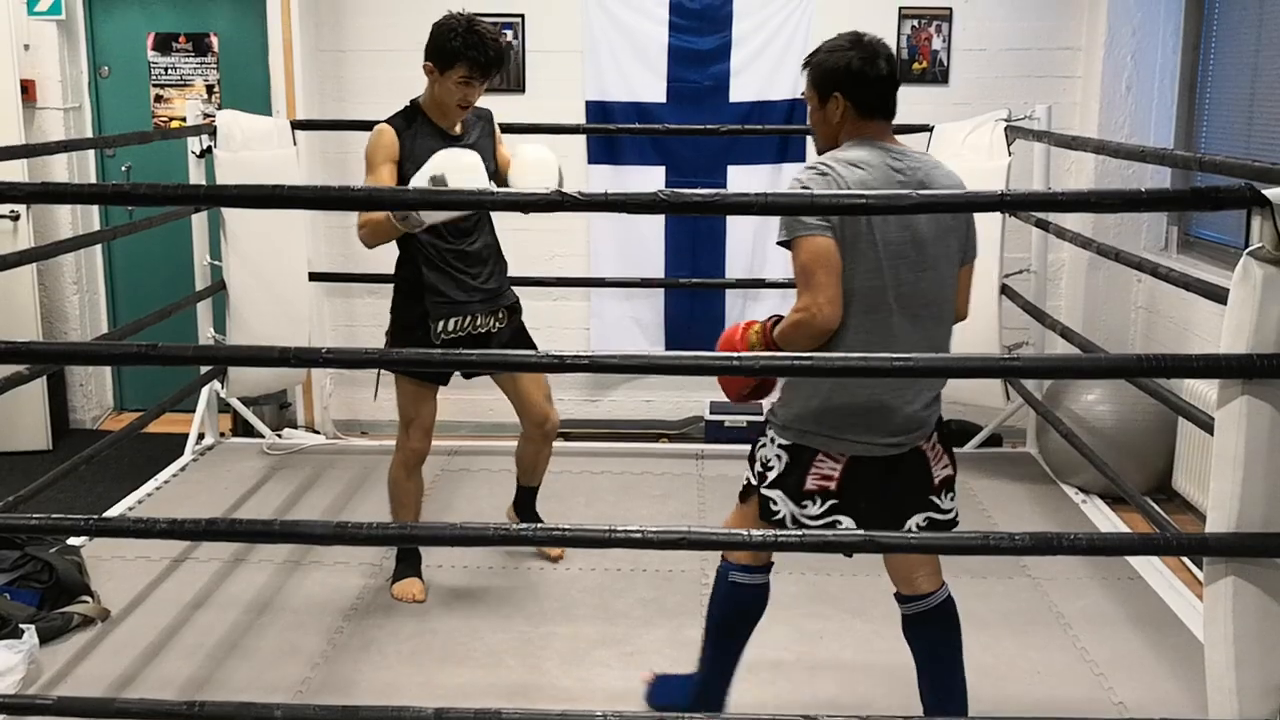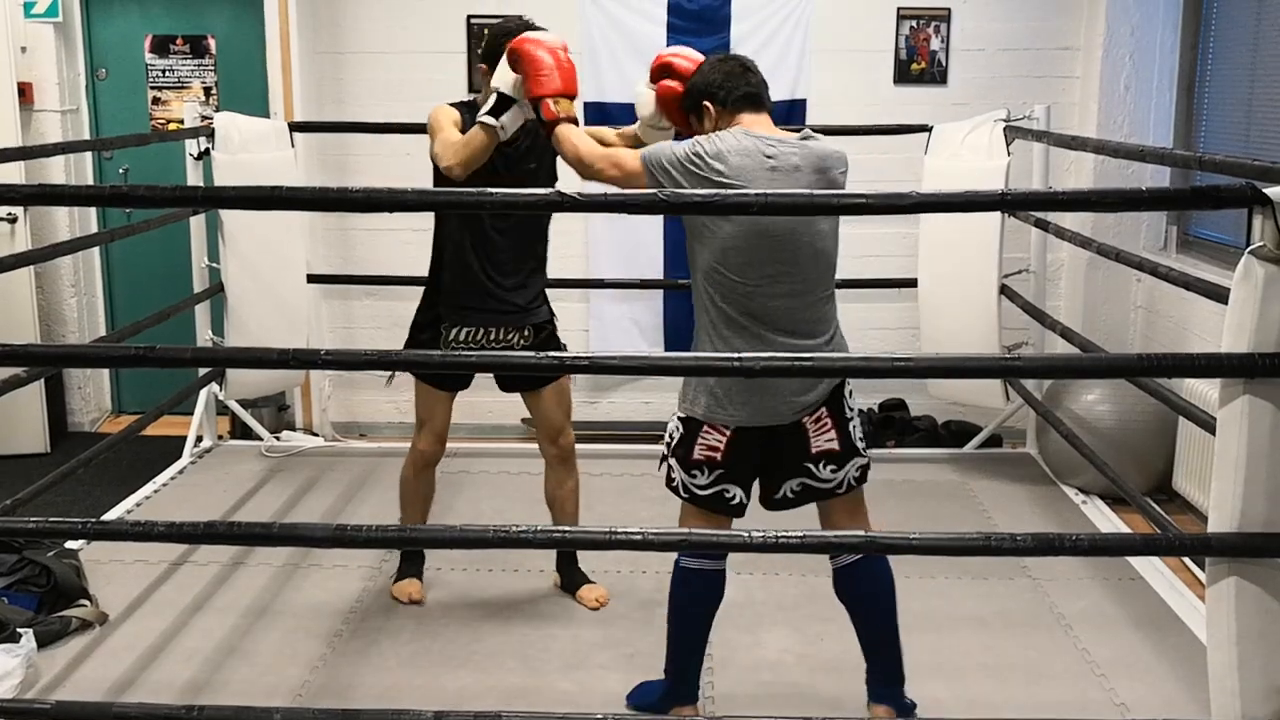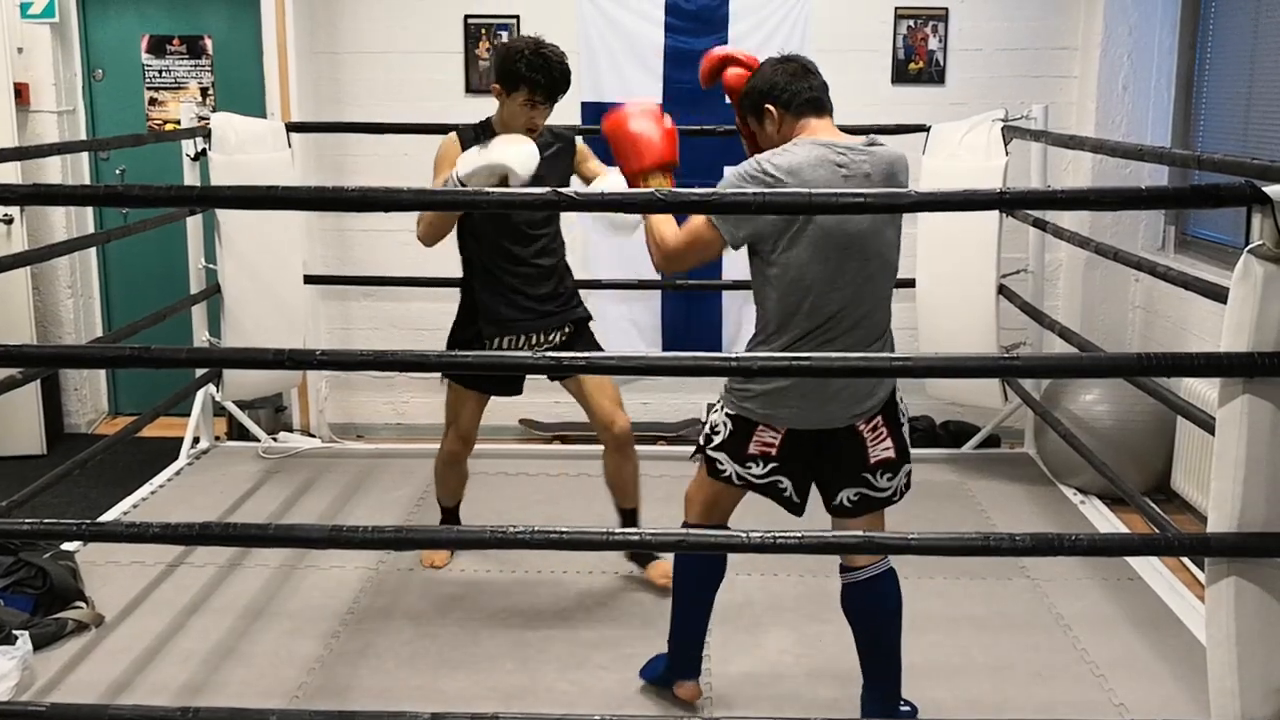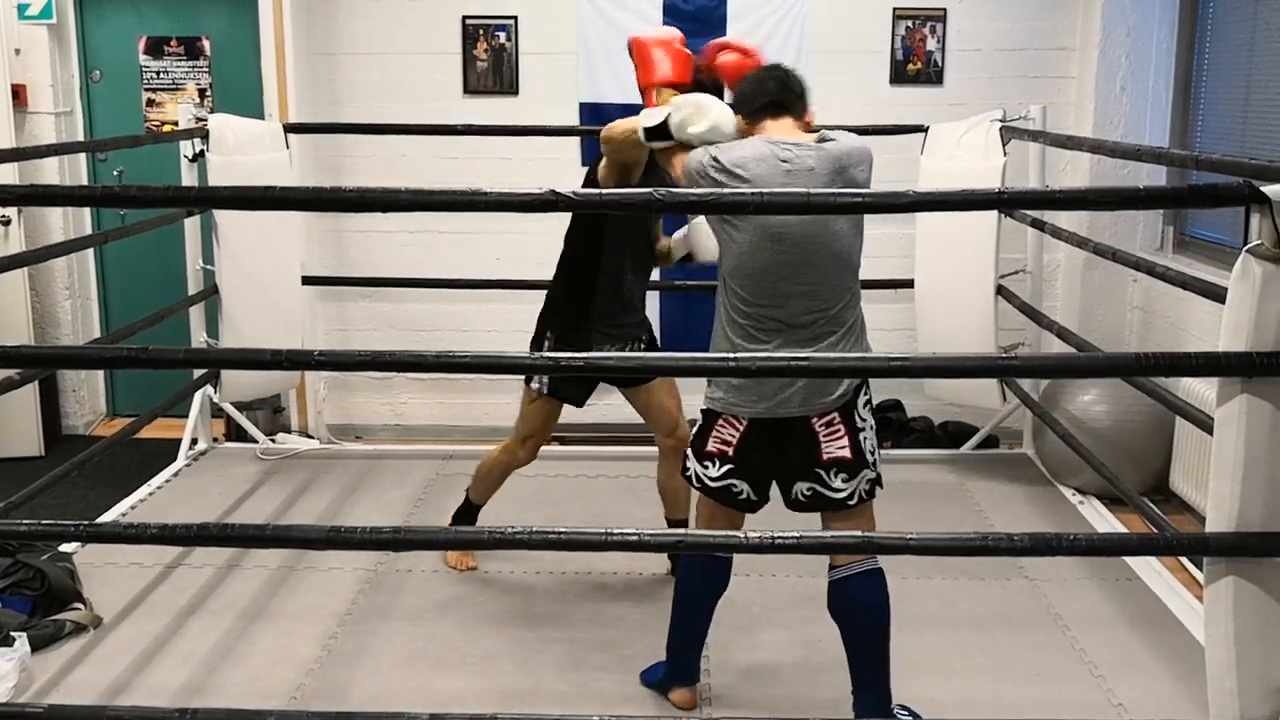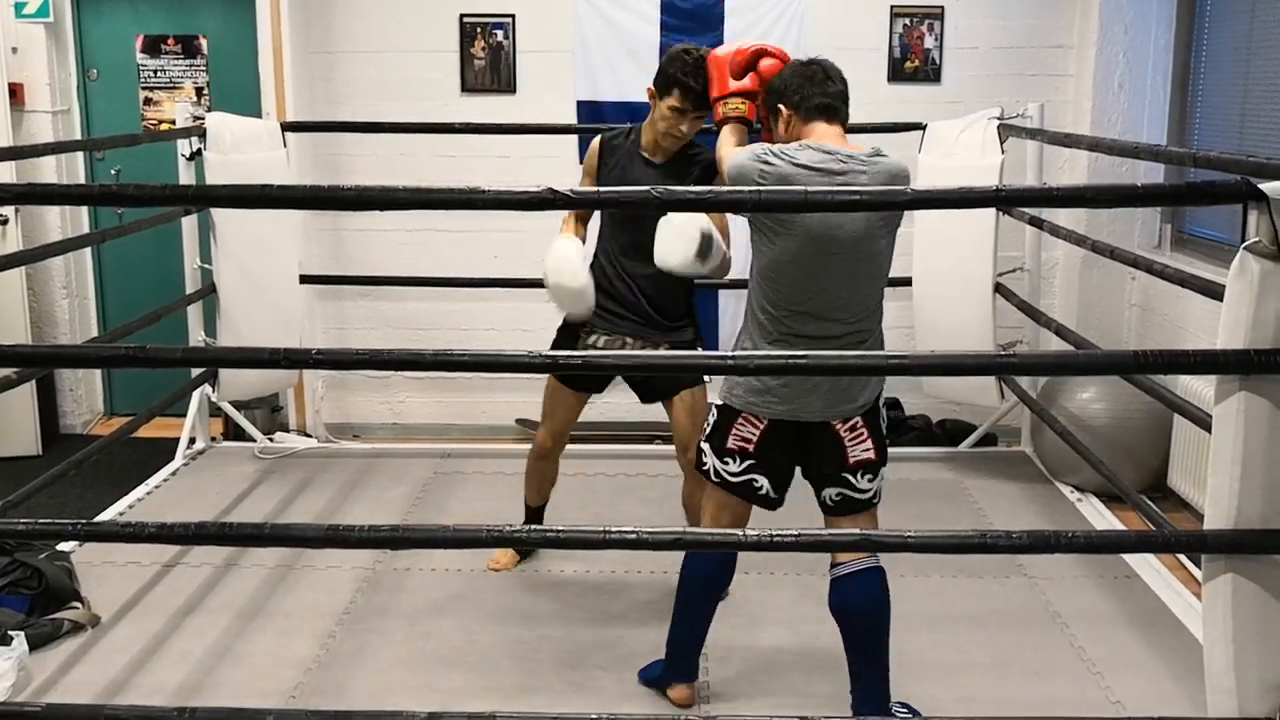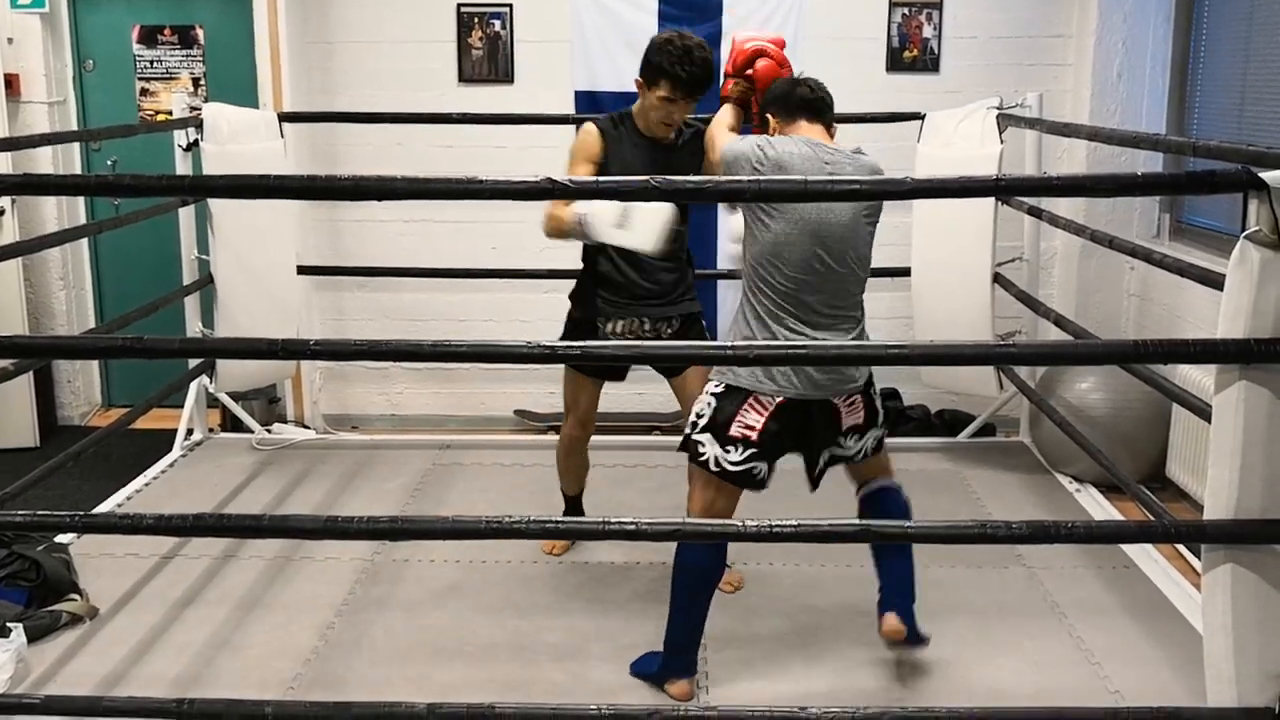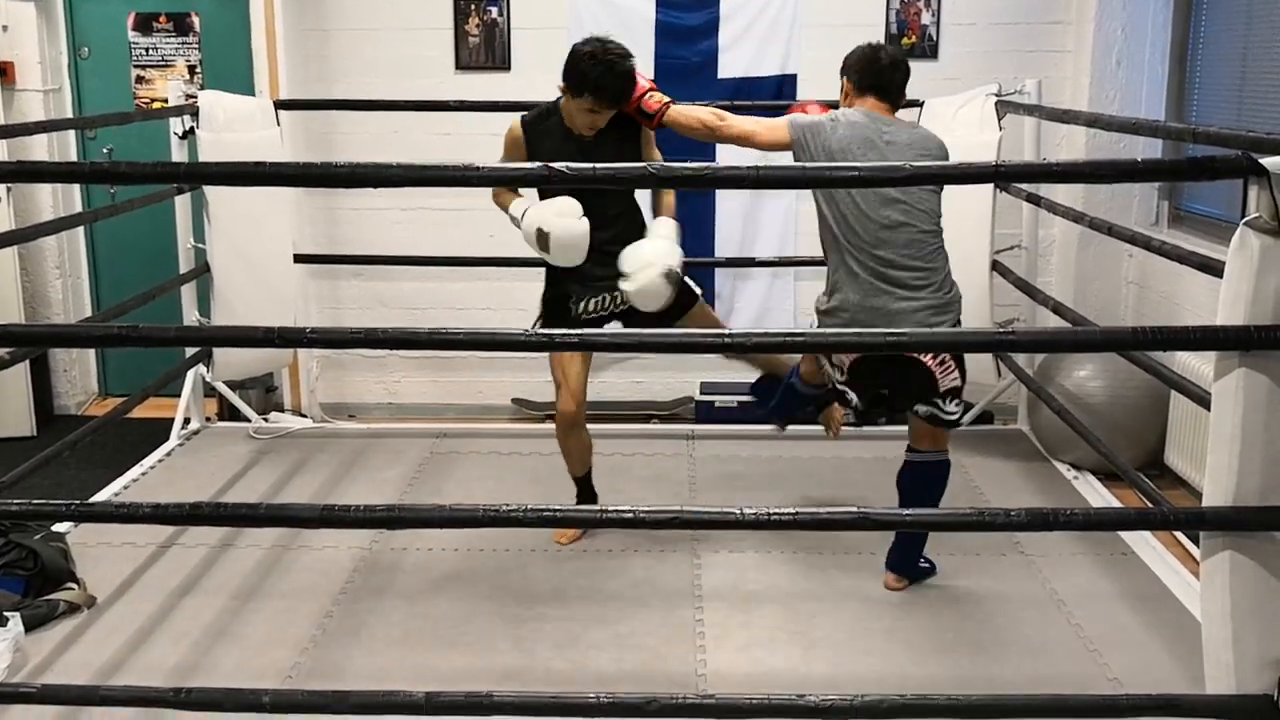
dt=0.5s
person 1, frame 1
left shoulder: (821, 181)
right shoulder: (947, 185)
left elbow: (819, 314)
right elbow: (956, 307)
left wrist: (765, 342)
left hip: (822, 424)
right hip: (913, 422)
left knee: (748, 547)
right knee: (919, 578)
person 1, frame 2
left shoulder: (701, 160)
right shoulder: (828, 160)
left elbow: (595, 164)
left wrist: (553, 107)
right wrist: (695, 88)
left hip: (725, 400)
right hip: (817, 391)
left knee: (702, 542)
right knee: (851, 533)
person 1, frame 3
left shoulder: (763, 177)
right shoulder: (890, 164)
left elbow: (671, 255)
left wrist: (647, 181)
right wrist: (754, 94)
left hip: (770, 399)
right hip: (862, 397)
left knee: (703, 511)
right knee: (865, 551)
person 1, frame 4
left shoulder: (724, 167)
right shoulder: (853, 156)
left elbow: (675, 160)
right wrist: (761, 82)
left hip: (745, 395)
right hip: (832, 392)
left knee: (713, 532)
right knee: (852, 546)
person 1, frame 5
left shoulder: (765, 172)
right shoulder: (893, 176)
left elbow: (728, 154)
left wrist: (732, 107)
right wrist: (783, 84)
left hip: (761, 394)
right hip: (850, 397)
left knee: (718, 526)
right knee: (855, 548)
person 1, frame 6
left shoulder: (763, 157)
right shoulder: (869, 175)
left elbow: (718, 139)
left wrist: (736, 94)
right wrist: (778, 83)
left hip: (757, 375)
right hip: (841, 373)
left knee: (708, 512)
right knee: (877, 477)
left ankle: (677, 668)
right ankle: (898, 613)
person 1, frame 7
left shoulder: (821, 130)
right shoulder: (933, 147)
left elbow: (727, 125)
left wrist: (655, 106)
left hip: (853, 318)
right hip: (928, 321)
left knee: (814, 369)
right knee: (931, 443)
left ankle: (770, 404)
right ankle: (904, 563)
person 2, frame 1
left shoulder: (483, 125)
right shoulder: (391, 136)
left elbow: (512, 186)
right elbow: (369, 232)
right wrist: (417, 202)
left hip: (492, 300)
right hip: (425, 310)
left knee: (544, 420)
right knee: (414, 443)
left ankle: (524, 511)
right ankle: (408, 558)
person 2, frame 2
left shoulder: (550, 128)
right shoulder: (452, 120)
right elbow: (455, 165)
right wrist: (507, 103)
left hip: (524, 315)
right hip: (451, 316)
left knee: (559, 443)
right knee: (427, 447)
left ankle: (566, 565)
right ankle: (411, 557)
person 2, frame 3
left shoulder: (564, 146)
right shoulder: (460, 147)
left elbow: (620, 180)
right elbow: (427, 234)
left wrist: (628, 187)
right wrist: (465, 180)
left hip: (557, 316)
right hip: (487, 320)
left knee: (617, 429)
right knee: (455, 444)
right ankle: (449, 525)
person 2, frame 4
left shoulder: (661, 164)
right shoulder: (627, 152)
right elbow: (613, 135)
left wrist: (676, 247)
right wrist: (666, 125)
left hip: (627, 327)
right hip: (574, 323)
left knee: (676, 437)
right knee: (524, 447)
left ankle: (682, 553)
right ankle: (462, 521)
person 2, frame 5
left shoulder: (710, 172)
right shoulder: (607, 149)
left elbow: (720, 267)
right elbow: (577, 210)
left wrist: (709, 248)
right wrist: (566, 250)
left hip: (669, 334)
right hip: (598, 323)
left knee: (697, 455)
right knee: (548, 441)
right ankle: (528, 532)
person 2, frame 6
left shoulder: (697, 142)
right shoulder: (598, 136)
right elbow: (554, 222)
right wrist: (589, 221)
left hip: (675, 307)
right hip: (604, 304)
right knee: (576, 428)
right ankle: (571, 515)
person 2, frame 7
left shoulder: (634, 125)
right shoulder: (526, 132)
left elbow: (661, 180)
right elbow: (501, 193)
left wrist: (664, 234)
right wrist: (527, 217)
left hip: (634, 264)
right hip: (570, 276)
right knee: (570, 410)
right ankle: (587, 502)
